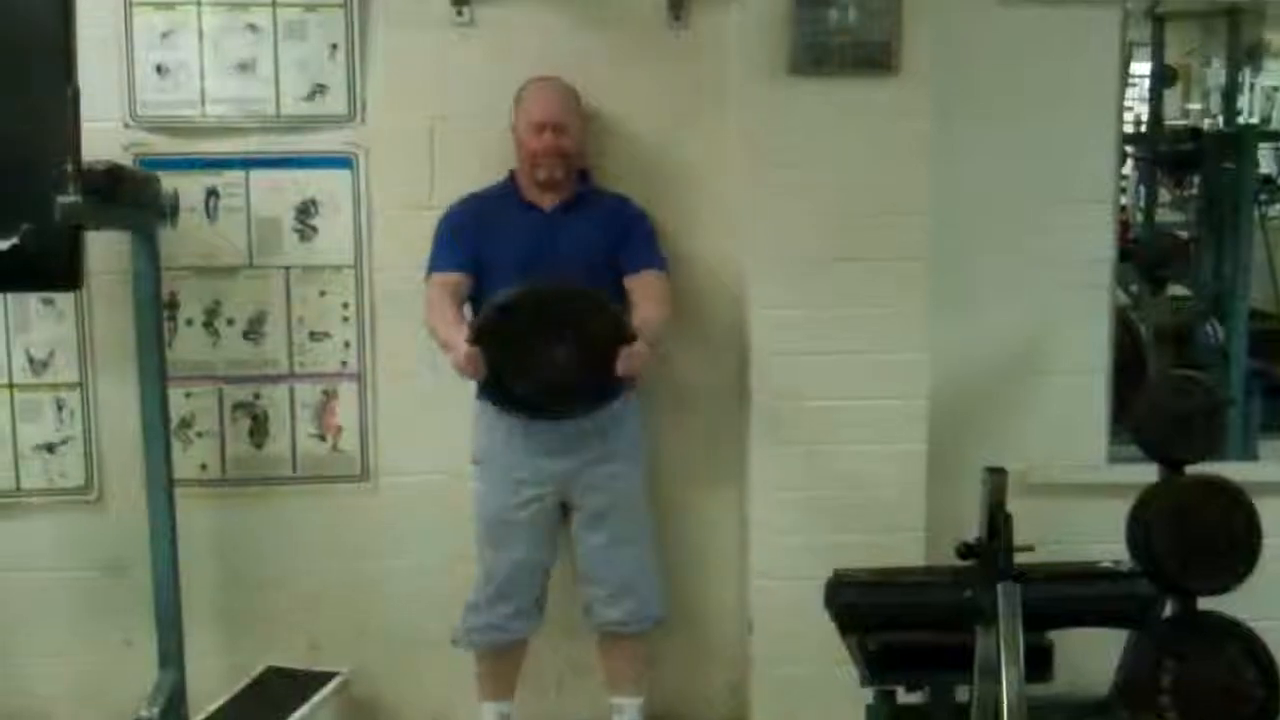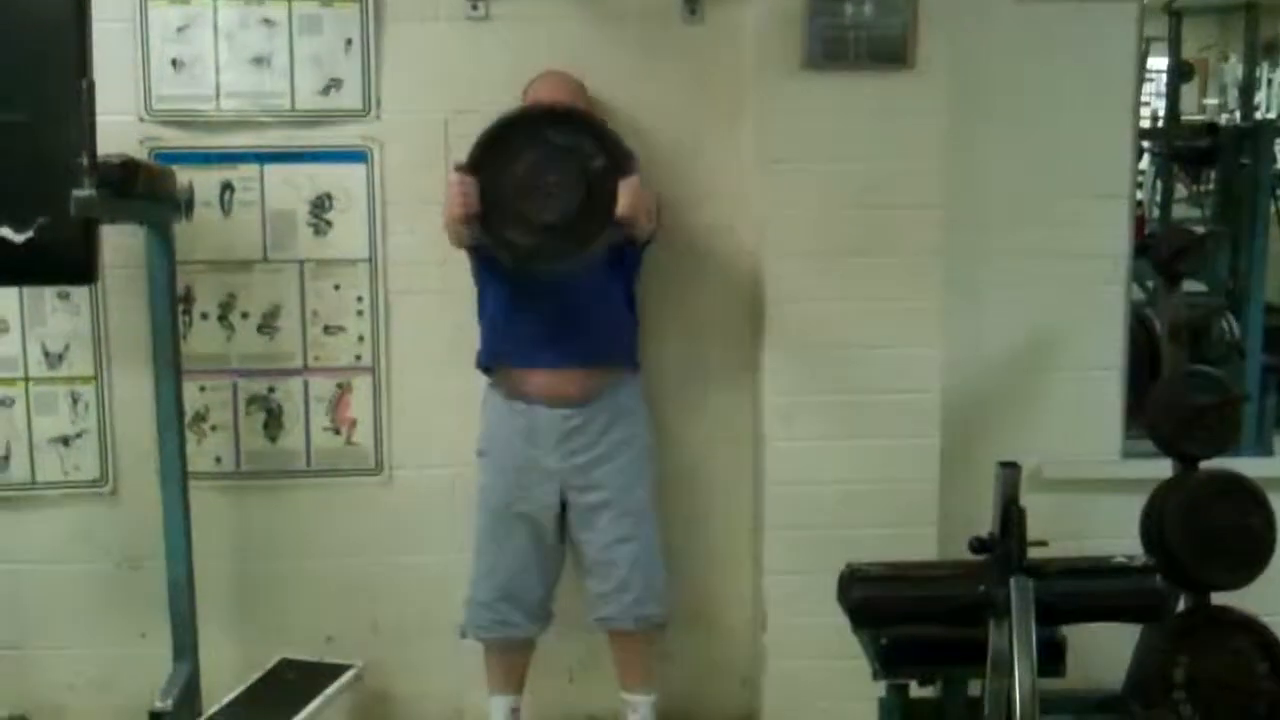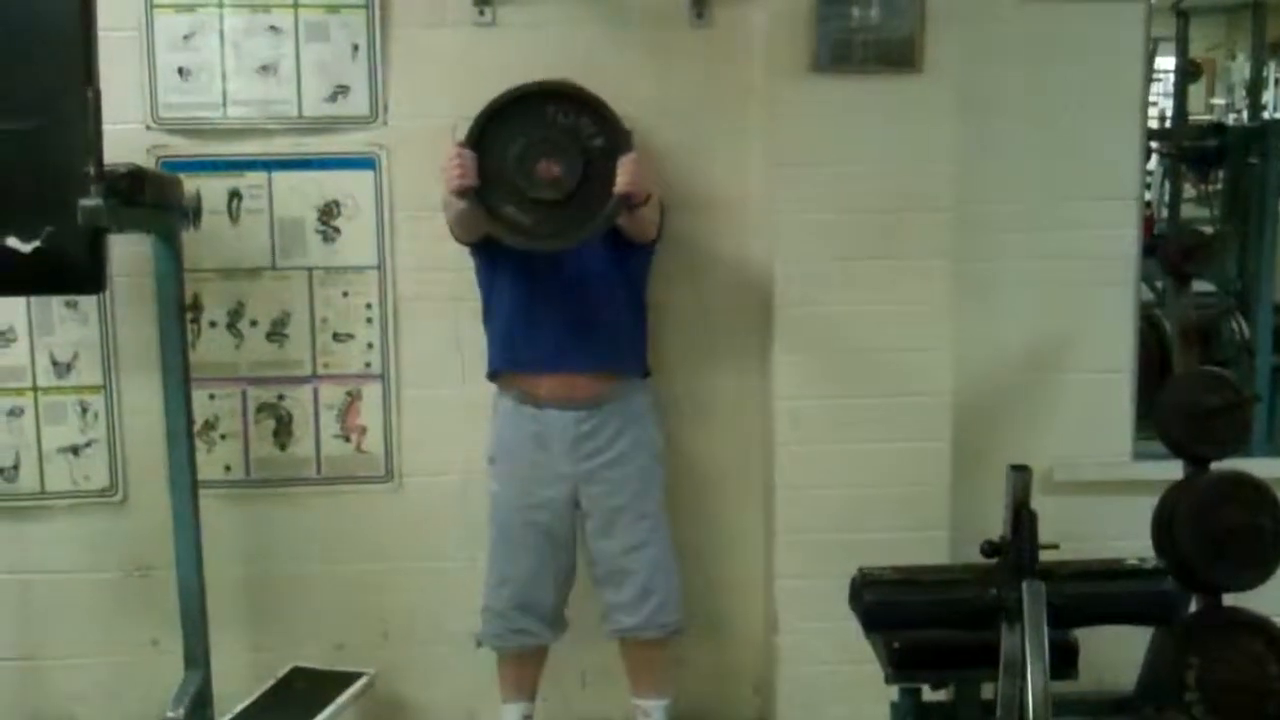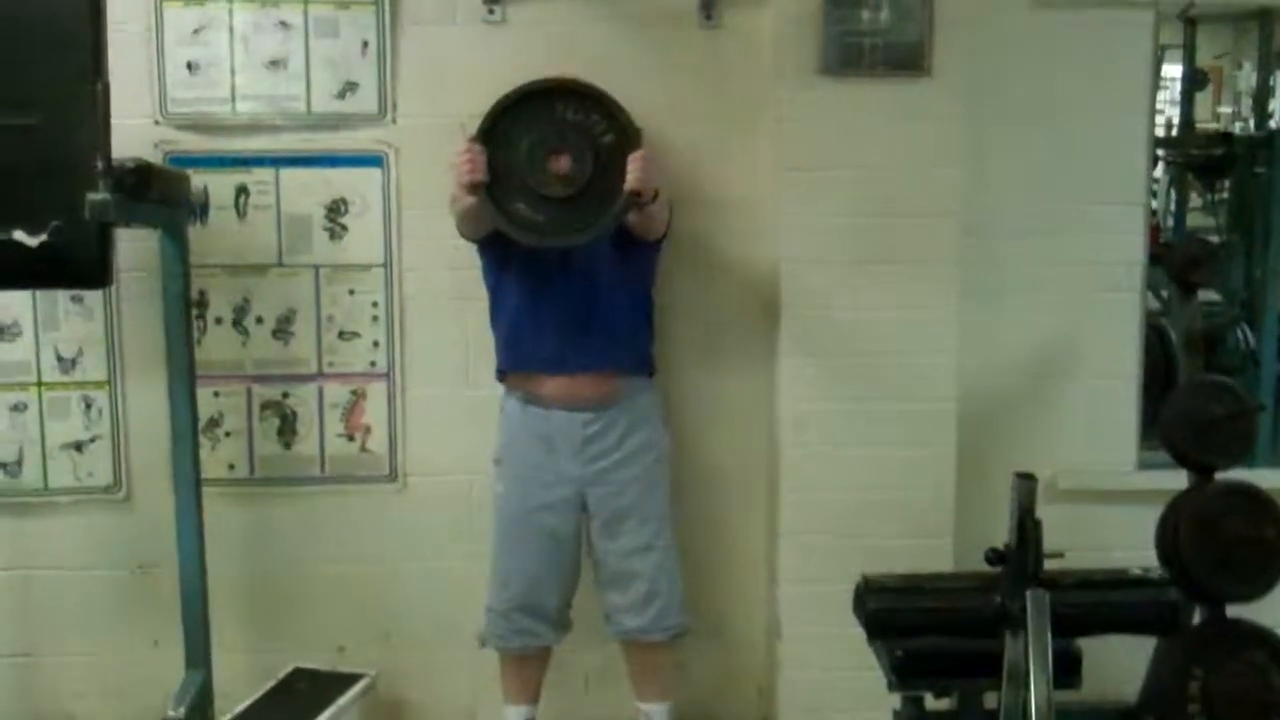
dt=0.3s
person 1, frame 1
left shoulder: (620, 217)
right shoulder: (471, 217)
left elbow: (652, 294)
right elbow: (441, 296)
left wrist: (643, 342)
right wrist: (457, 342)
left hip: (606, 429)
right hip: (511, 432)
left knee: (622, 588)
right knee: (499, 595)
person 1, frame 2
left shoulder: (612, 198)
left elbow: (641, 223)
right elbow: (462, 227)
left wrist: (635, 209)
right wrist: (459, 211)
left hip: (608, 415)
right hip: (517, 418)
left knee: (629, 579)
right knee: (505, 585)
person 1, frame 3
left shoulder: (620, 213)
left elbow: (644, 224)
right elbow: (466, 225)
left wrist: (638, 196)
right wrist: (459, 196)
left hip: (618, 419)
right hip: (526, 422)
left knee: (641, 587)
right knee: (517, 592)
person 1, frame 4
left shoulder: (623, 212)
left elbow: (653, 224)
right elbow: (473, 222)
left wrist: (649, 196)
right wrist: (467, 192)
left hip: (624, 419)
right hip: (533, 423)
left knee: (644, 590)
right knee: (522, 592)
